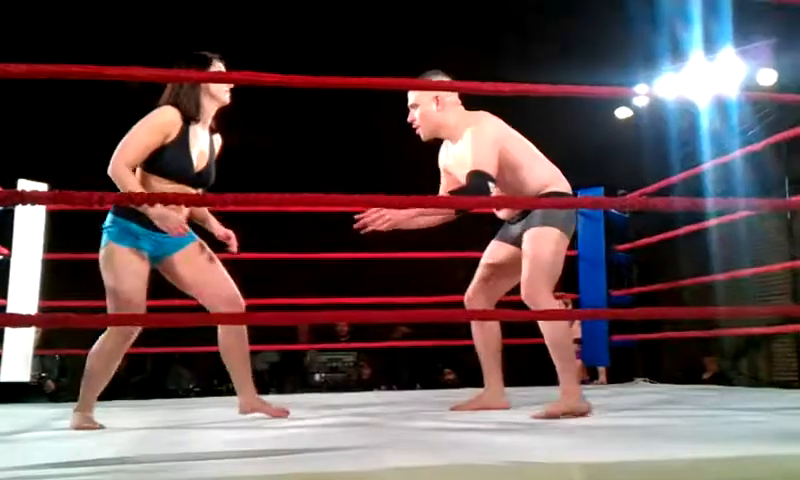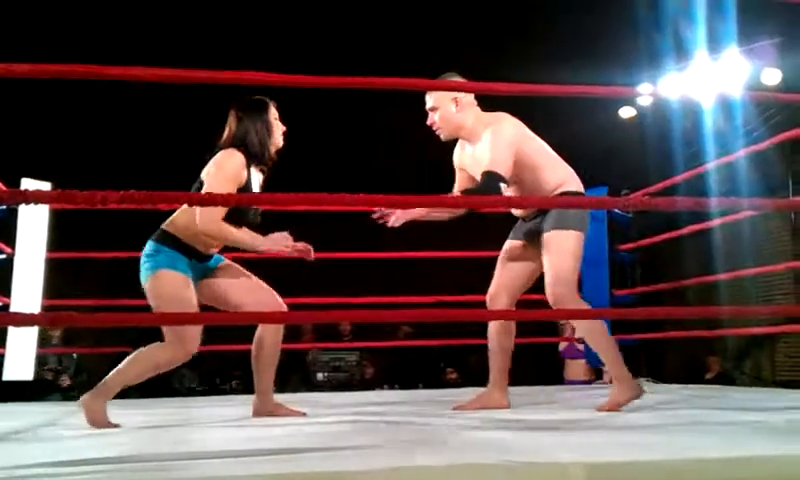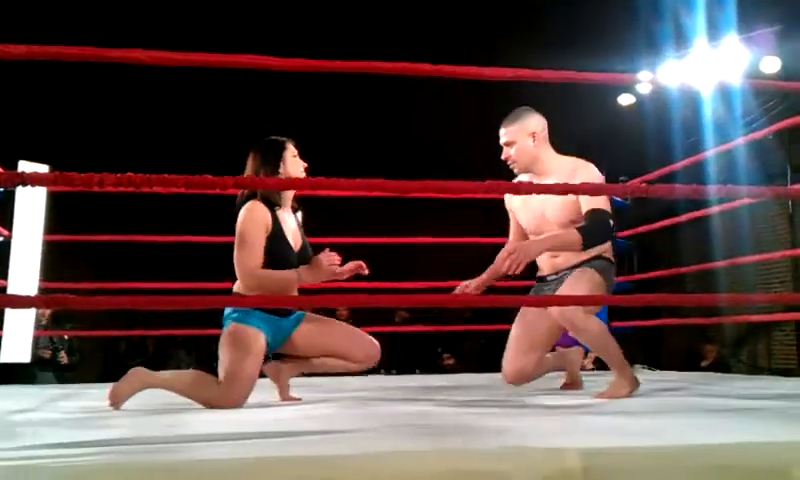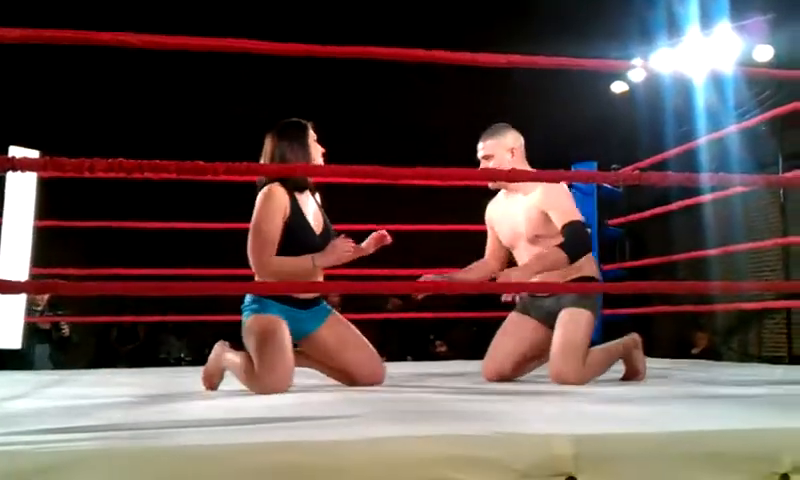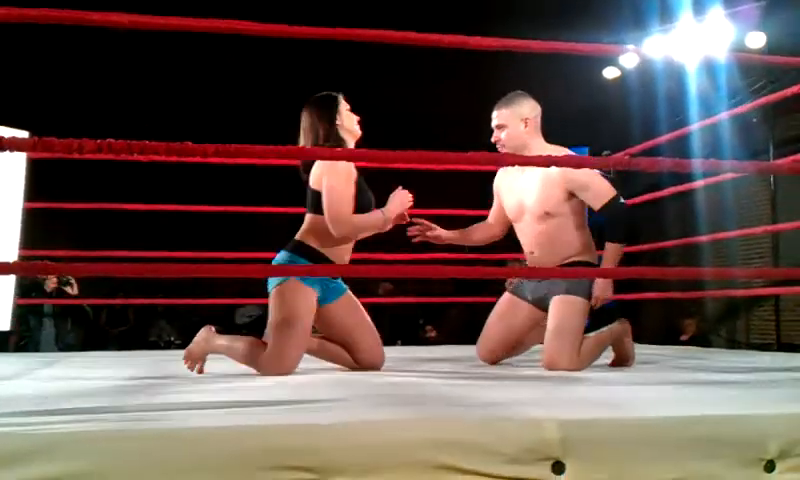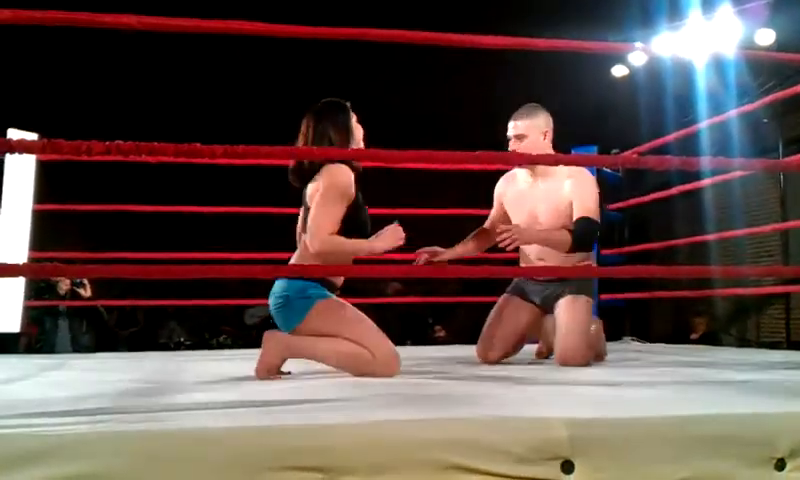
dt=0.7s
person 1, frame 1
left shoulder: (215, 139)
right shoulder: (168, 117)
right elbow: (118, 167)
left wrist: (216, 227)
right wrist: (156, 211)
left hip: (173, 236)
right hip: (129, 228)
left knee: (231, 304)
right knee: (126, 324)
left ankle: (248, 397)
right ankle: (83, 408)
person 1, frame 2
left shoulder: (257, 172)
right shoulder: (233, 159)
right elbow: (205, 223)
left wrist: (282, 249)
right wrist: (261, 242)
left hip: (205, 261)
right hip: (169, 255)
left knee: (276, 310)
right knee: (186, 342)
left ankle: (264, 401)
right ankle: (99, 395)
person 1, frame 3
left shoulder: (293, 213)
right shoulder: (256, 211)
right elbow: (250, 278)
left wrist: (338, 272)
right wrist: (308, 272)
left hip: (289, 318)
right hip: (250, 315)
left knee: (370, 352)
right knee: (229, 397)
left ankle: (284, 369)
right ankle: (147, 377)
person 1, frame 4
left shoulder: (312, 196)
right shoulder: (275, 195)
right elbow: (262, 265)
left wrist: (361, 249)
right wrist: (321, 259)
left hip: (313, 308)
right hip: (269, 306)
left knee: (373, 374)
right knee: (273, 383)
left ankle: (292, 357)
right ankle: (226, 356)
person 1, frame 5
left shoulder: (338, 165)
right shoulder: (338, 159)
right elbow: (342, 228)
left wrist: (382, 223)
right wrist: (387, 210)
left hip: (327, 279)
left knee: (372, 359)
right knee: (279, 364)
left ankle: (289, 338)
right ankle: (214, 340)
person 1, frame 6
left shoulder: (324, 175)
right shoulder: (338, 174)
right elbow: (317, 245)
left wrist: (371, 243)
right wrist: (375, 244)
left hip: (302, 292)
right hip: (300, 293)
left knee: (379, 353)
right knee: (386, 362)
left ankle: (290, 340)
right ankle: (287, 344)
person 2, frame 1
left shoulder: (481, 128)
right shoulder: (448, 153)
left elbow: (478, 192)
right elbow: (451, 208)
left wrist: (411, 208)
right wrist: (398, 221)
left hip: (549, 205)
right hip: (516, 219)
left knee: (534, 293)
right knee: (477, 299)
left ankle: (572, 395)
right ankle: (493, 392)
person 2, frame 2
left shoulder: (500, 129)
right shoulder: (463, 152)
left elbow: (490, 192)
right elbow: (460, 204)
left wrist: (423, 206)
right wrist: (416, 212)
left hip: (564, 204)
right hip: (530, 218)
left knee: (560, 295)
right knee: (497, 299)
left ankle: (624, 381)
right ankle: (495, 392)
person 2, frame 3
left shoulder: (580, 173)
right shoulder: (515, 193)
left elbow: (600, 230)
right elbow: (515, 246)
left wrist: (538, 245)
right wrist: (482, 281)
left hip: (592, 266)
right hip: (548, 281)
left knee: (563, 307)
right knee: (514, 371)
left ankle: (624, 374)
right ankle: (566, 359)
person 2, frame 4
left shoulder: (548, 189)
right shoulder: (495, 209)
left elbow: (579, 242)
right elbow: (493, 263)
left wrist: (525, 271)
right wrist: (447, 279)
left hip: (576, 289)
right hip: (536, 299)
left knee: (565, 374)
right knee: (493, 371)
left ankle: (626, 346)
right ankle: (557, 347)
person 2, frame 5
left shoulder: (565, 166)
right shoulder: (504, 177)
left elbow: (617, 214)
right elbow: (494, 227)
left wrist: (605, 276)
right wrist: (446, 236)
left hip: (572, 274)
right hip: (532, 279)
left knee: (558, 362)
right knee: (487, 353)
left ankle: (616, 332)
right ankle: (552, 328)
person 2, frame 6
left shoulder: (578, 179)
right shoulder: (507, 184)
left elbow: (585, 239)
right elbow: (488, 233)
left wrist: (533, 236)
right wrist: (448, 253)
left hip: (572, 280)
right hip: (528, 283)
left knee: (570, 356)
right knee: (487, 354)
left ankle: (592, 332)
right ankle: (540, 326)
